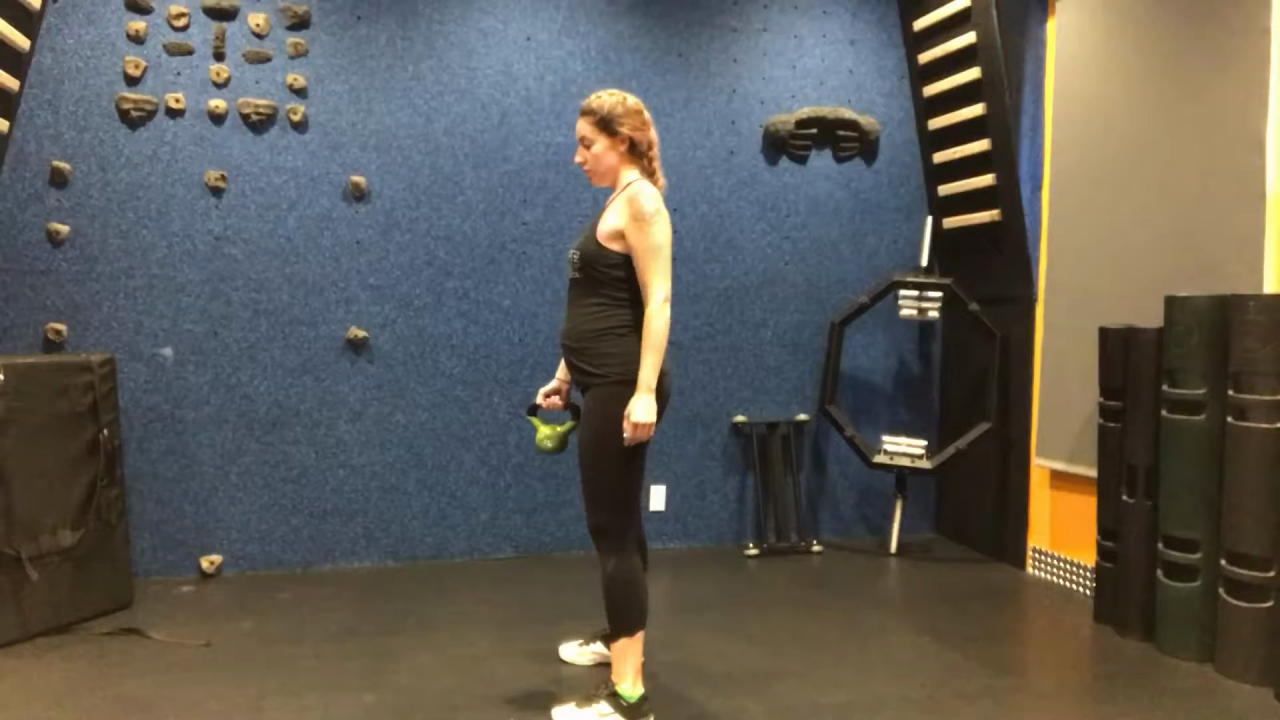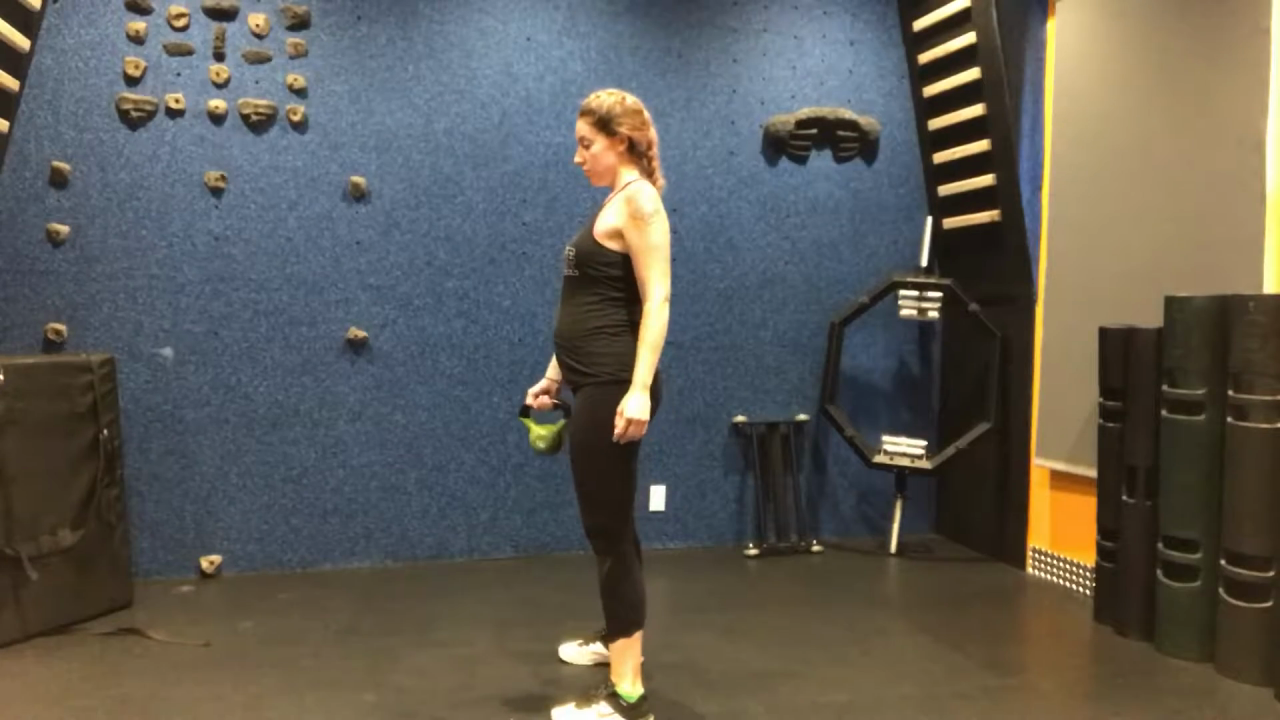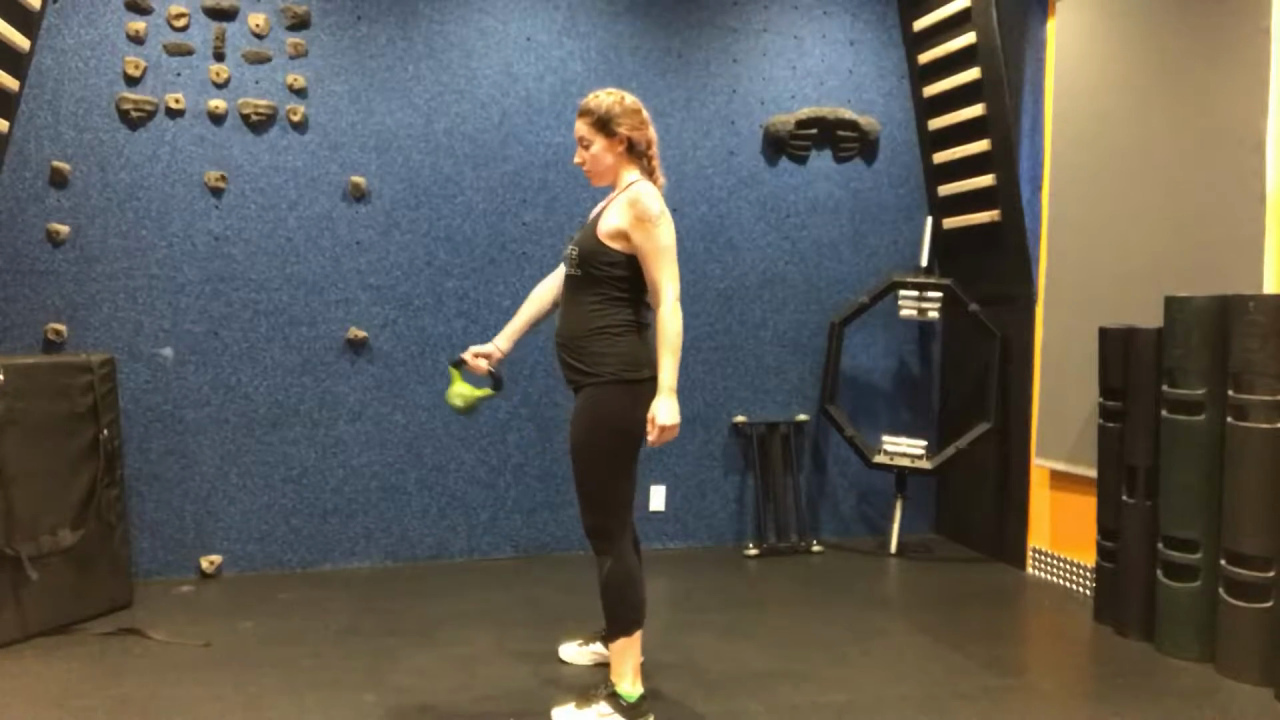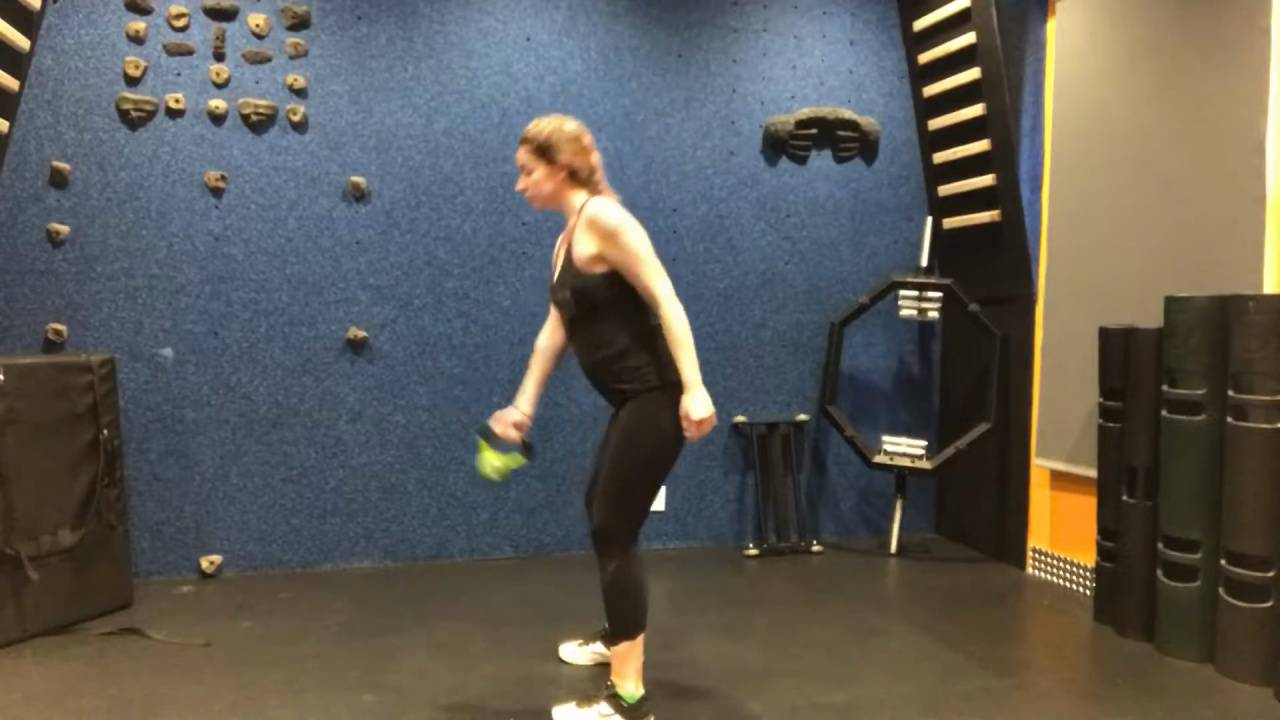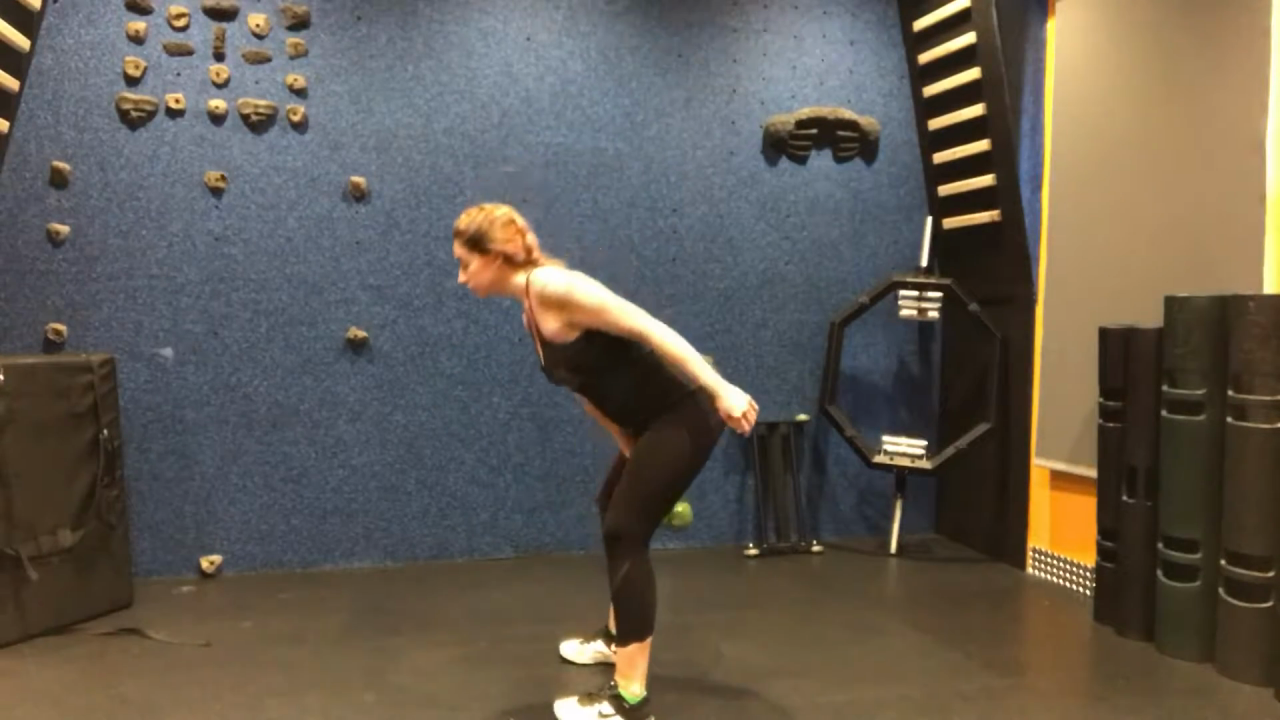
dt=0.4s
person 1, frame 1
left shoulder: (642, 201)
right shoulder: (616, 202)
left elbow: (657, 302)
left wrist: (647, 393)
right wrist: (564, 376)
left hip: (623, 387)
right hip: (600, 383)
left knee: (614, 529)
right knee: (613, 521)
right ankle: (618, 637)
person 1, frame 2
left shoulder: (640, 201)
right shoulder: (614, 203)
left elbow: (655, 302)
left wrist: (639, 389)
right wrist: (553, 375)
left hip: (615, 387)
right hip: (593, 384)
left knee: (609, 529)
right knee: (610, 523)
right ankle: (620, 635)
person 1, frame 3
left shoulder: (643, 202)
right shoulder: (609, 206)
left elbow: (667, 302)
right elbow: (558, 281)
left wrist: (666, 393)
right wrist: (501, 343)
left hip: (617, 387)
right hip: (601, 385)
left knee: (606, 528)
right knee: (609, 520)
right ankle: (620, 635)
person 1, frame 4
left shoulder: (603, 220)
right shoulder: (565, 234)
left elbow: (664, 300)
right elbow: (556, 326)
left wrist: (691, 389)
right wrist: (524, 406)
left hip: (658, 397)
right hip: (633, 398)
left knee: (612, 528)
right knee: (602, 513)
right ankle: (614, 635)
person 1, frame 5
left shoulder: (555, 289)
right shoulder: (531, 310)
left elbow: (650, 329)
right elbow: (590, 389)
left wrist: (721, 390)
right wrist: (633, 460)
left hip: (687, 408)
right hip: (655, 414)
left knee: (625, 531)
right knee: (613, 508)
right ankle: (618, 635)
